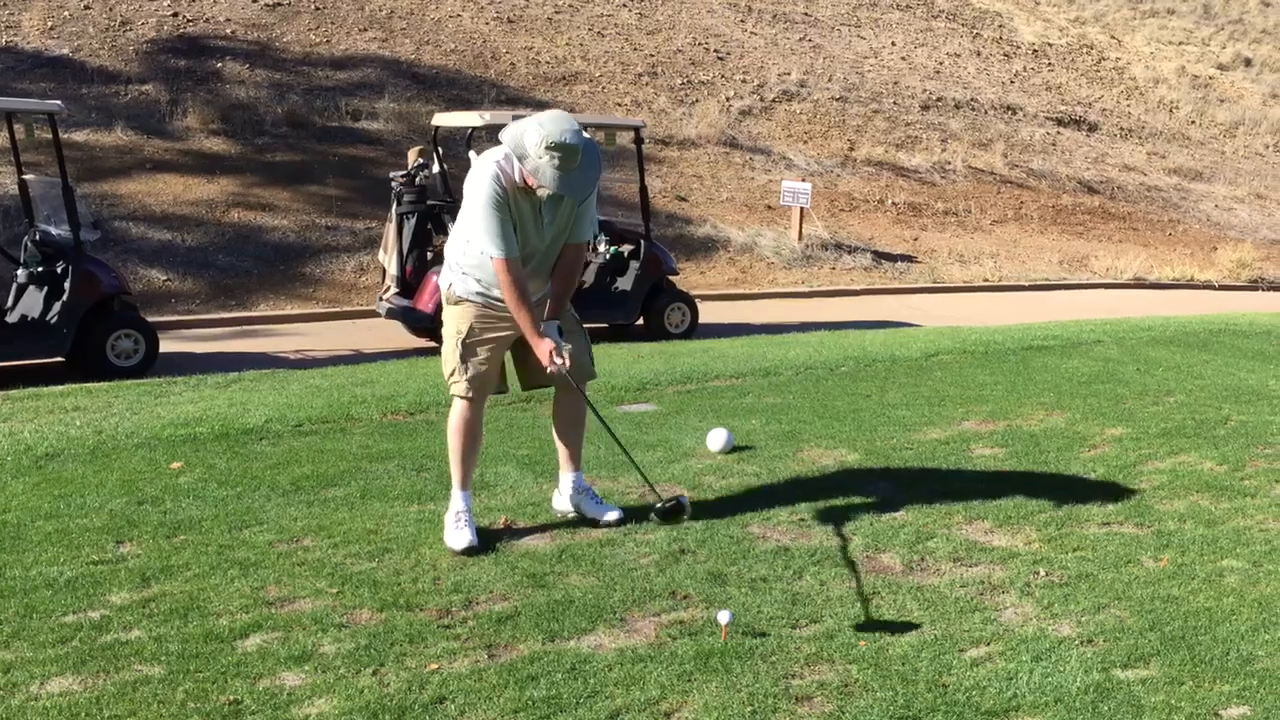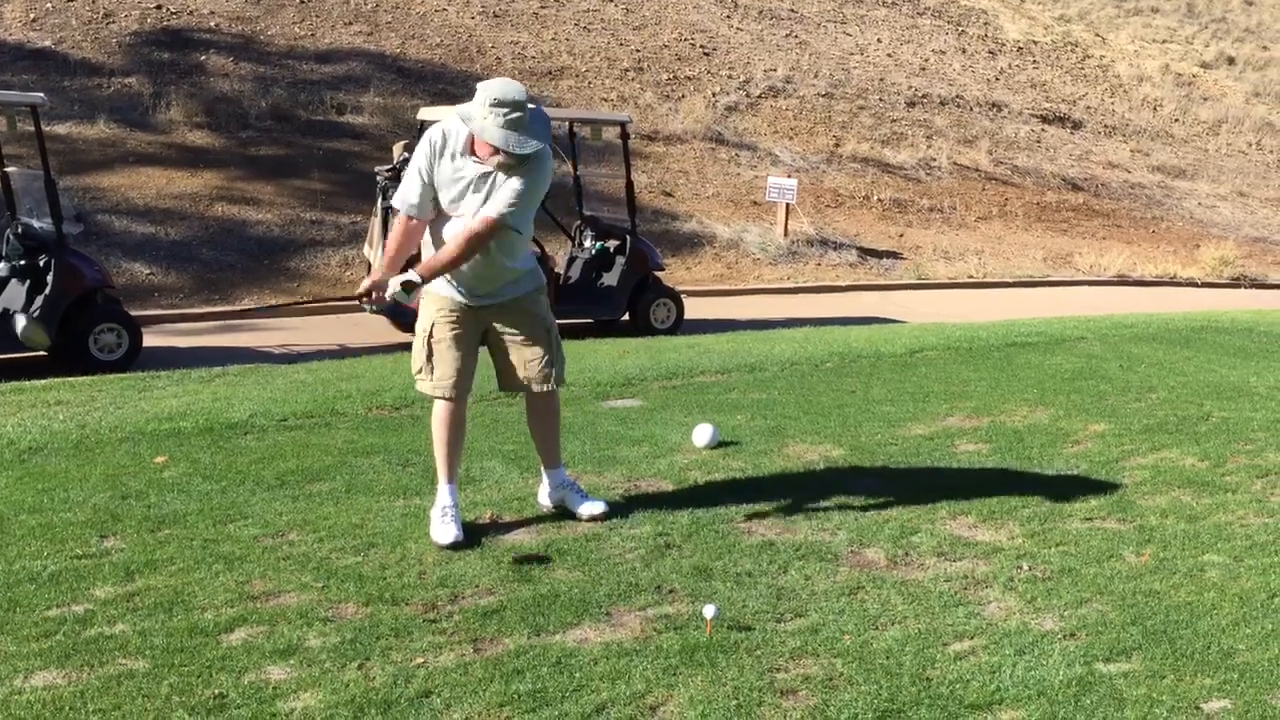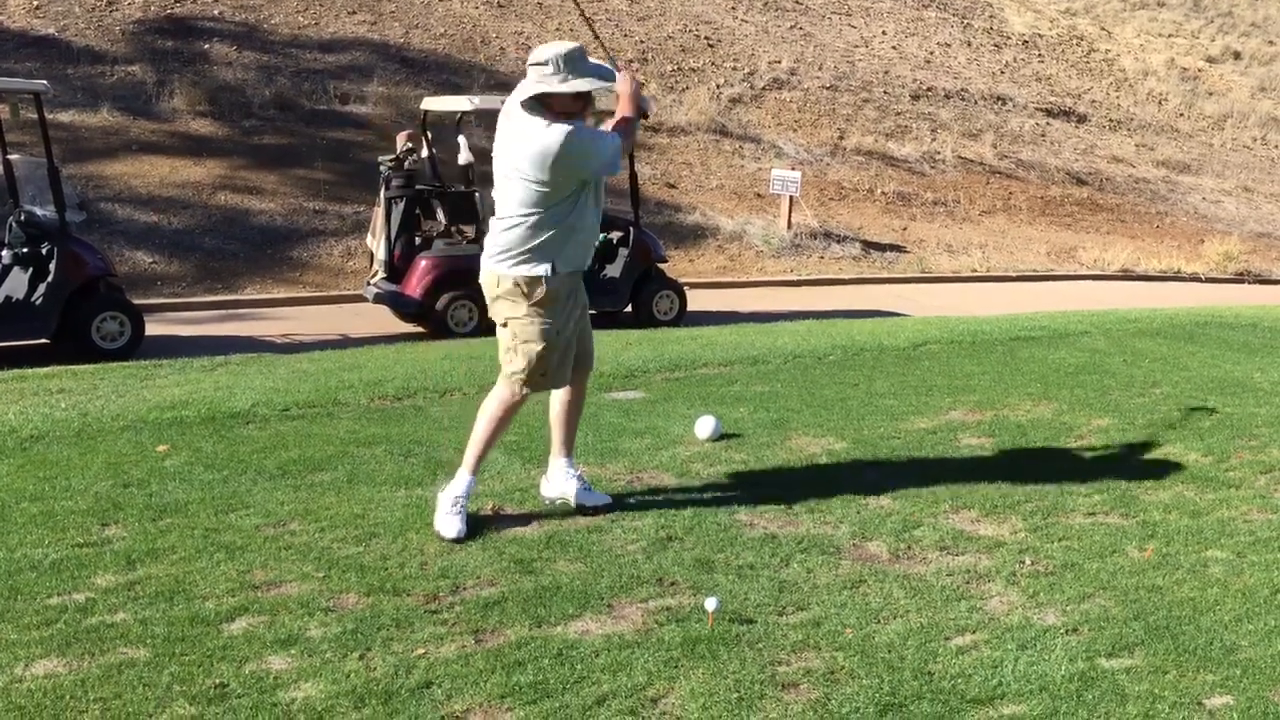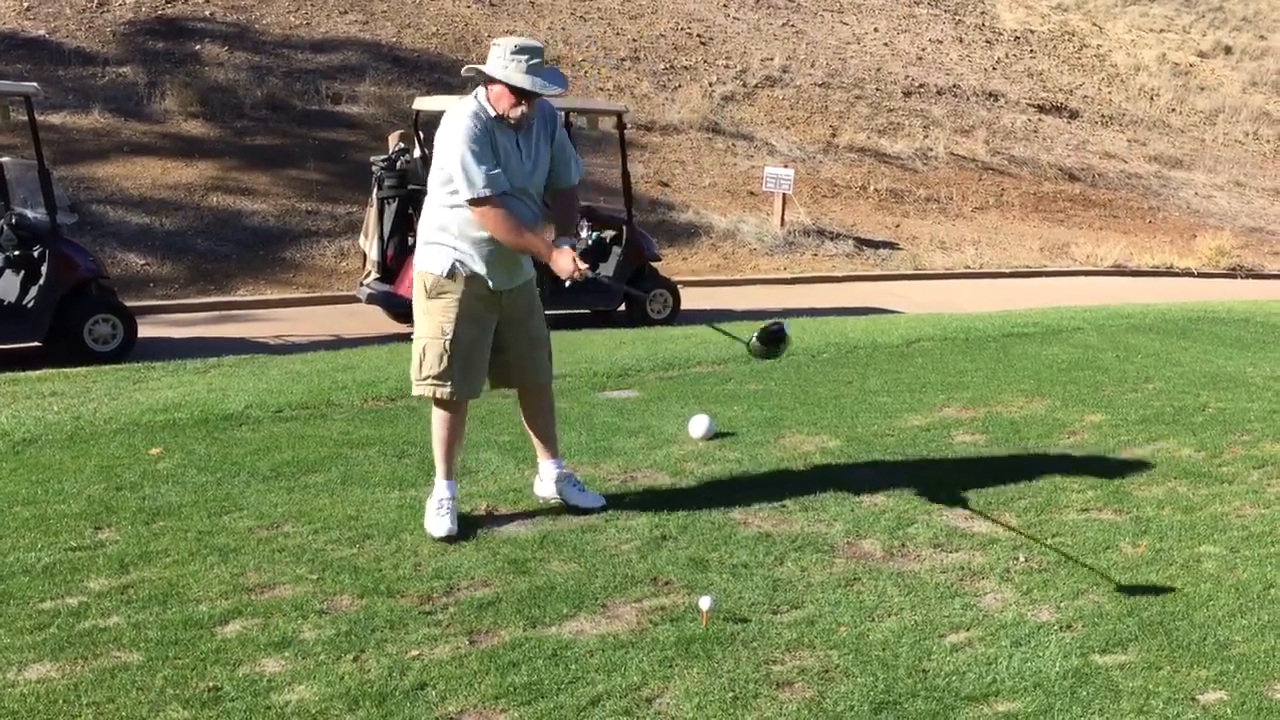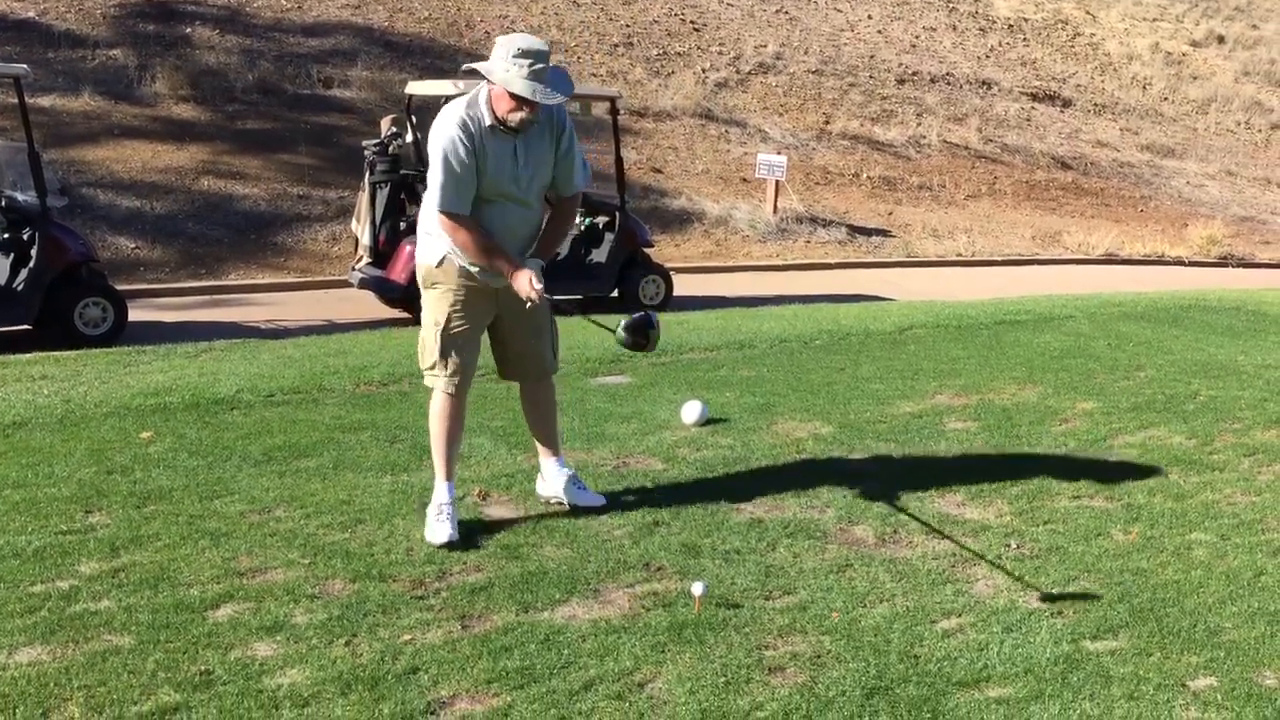
dt=1s
person 1, frame 1
left shoulder: (578, 176)
right shoulder: (490, 177)
left elbow: (573, 251)
right elbow: (506, 271)
left wrist: (552, 321)
right wrist: (535, 339)
left hip: (543, 292)
right hip: (477, 292)
left knee: (574, 380)
right knee: (469, 395)
left ankle: (571, 489)
right ankle: (459, 507)
person 1, frame 2
left shoulder: (534, 159)
right shoulder: (439, 141)
left elbow: (479, 231)
right elbow: (411, 217)
left wrist: (416, 276)
right wrist: (385, 270)
left hip: (515, 287)
right hip: (447, 289)
left knee: (541, 384)
right knee: (449, 392)
left ankle: (556, 483)
right ankle: (446, 499)
person 1, frame 3
left shoulder: (522, 108)
right shoulder: (563, 142)
right elbow: (616, 141)
right wrist: (629, 104)
left hip: (556, 270)
right hip: (528, 277)
left knee: (575, 369)
right knee: (518, 384)
left ankle: (560, 474)
right ankle: (459, 488)
person 1, frame 4
left shoulder: (545, 118)
right shoulder: (464, 124)
left elbow: (564, 187)
right elbow: (487, 210)
left wrist: (563, 240)
right wrist: (550, 252)
left hip: (514, 272)
right hip: (455, 270)
left knee: (534, 376)
right knee: (451, 387)
left ankle: (552, 474)
right ankle: (443, 492)
person 1, frame 5
left shoulder: (554, 120)
right shoulder: (457, 125)
left elbow: (567, 196)
right elbow: (451, 221)
left wrist: (537, 260)
right wrist: (511, 268)
left hip: (522, 266)
right hip: (456, 265)
left knee: (537, 370)
right knee: (451, 379)
left ankle: (554, 474)
right ankle: (443, 497)
